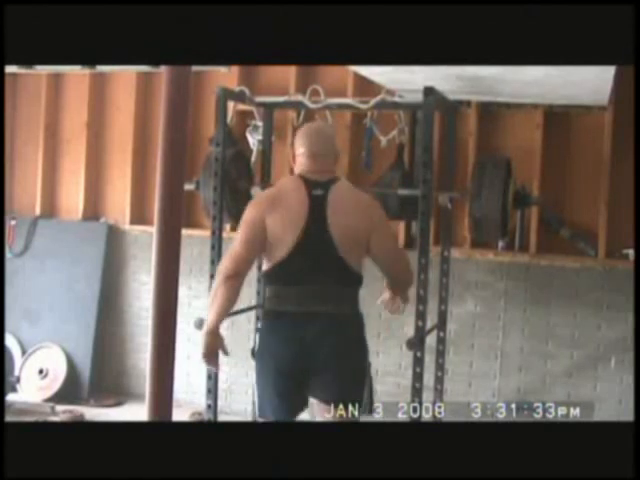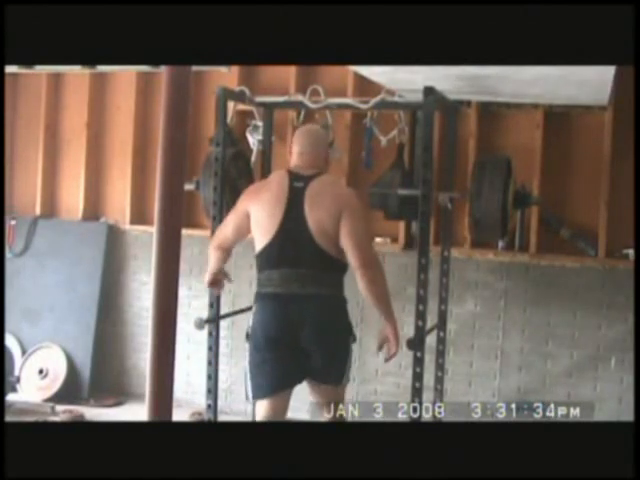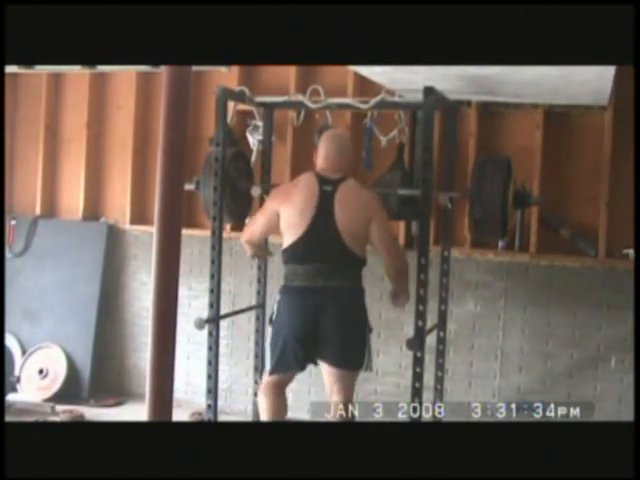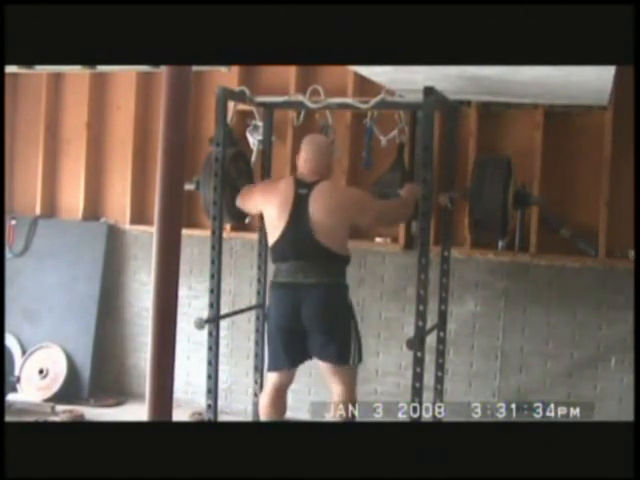
dt=0.4s
person 1, frame 1
left shoulder: (269, 202)
right shoulder: (364, 207)
left elbow: (231, 273)
right elbow: (401, 275)
left wrist: (211, 328)
right wrist: (397, 294)
left hip: (282, 332)
right hip: (340, 333)
left knee: (276, 417)
person 1, frame 2
left shoulder: (259, 193)
right shoulder: (342, 198)
left elbow: (220, 243)
right elbow: (365, 264)
left wrist: (213, 272)
right wrist: (388, 320)
left hip: (272, 311)
right hip: (324, 312)
left knee: (268, 414)
right knee: (331, 405)
person 1, frame 3
left shoulder: (287, 193)
right shoulder: (366, 200)
left elbow: (249, 238)
right elbow: (393, 259)
left wrist: (258, 251)
right wrist: (401, 287)
left hip: (296, 302)
right hip: (344, 305)
left knee: (273, 383)
right knee: (341, 398)
person 1, frame 4
left shoulder: (273, 192)
right shoulder: (345, 198)
left elbow: (243, 198)
right elbow: (393, 214)
right wrist: (410, 196)
left hip: (283, 297)
right hip: (326, 299)
left knee: (275, 383)
right knee: (342, 390)
